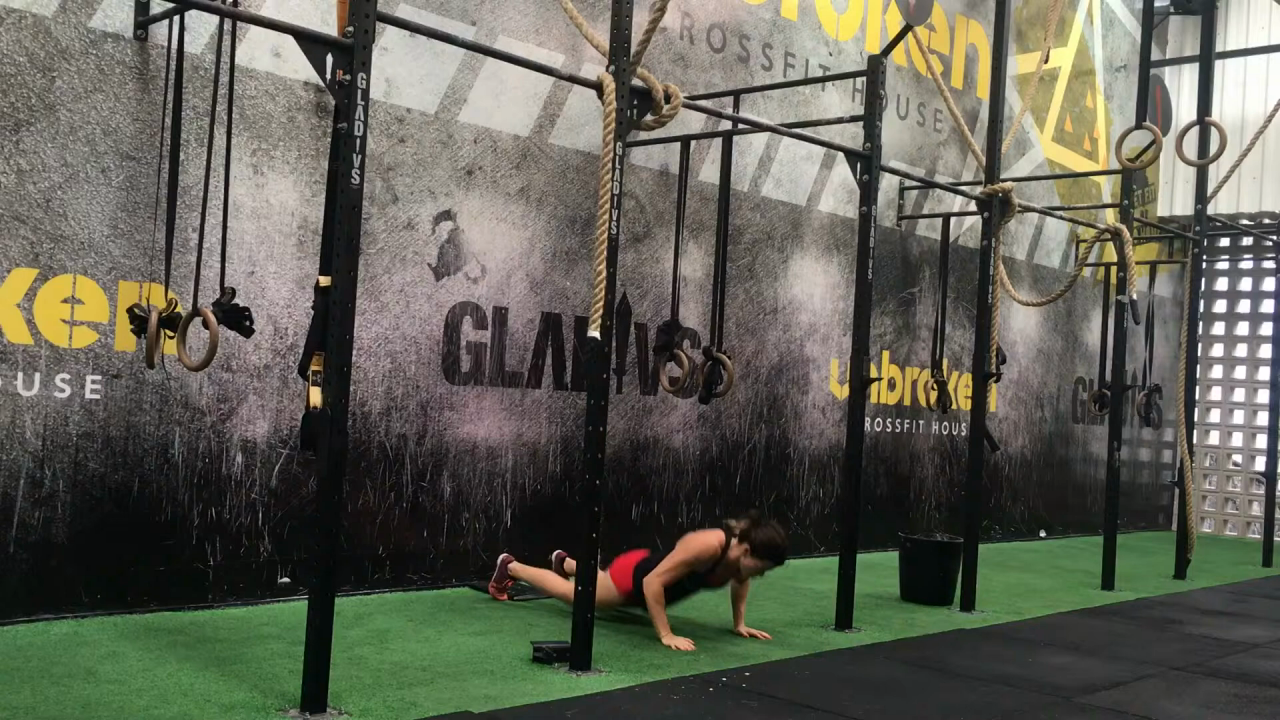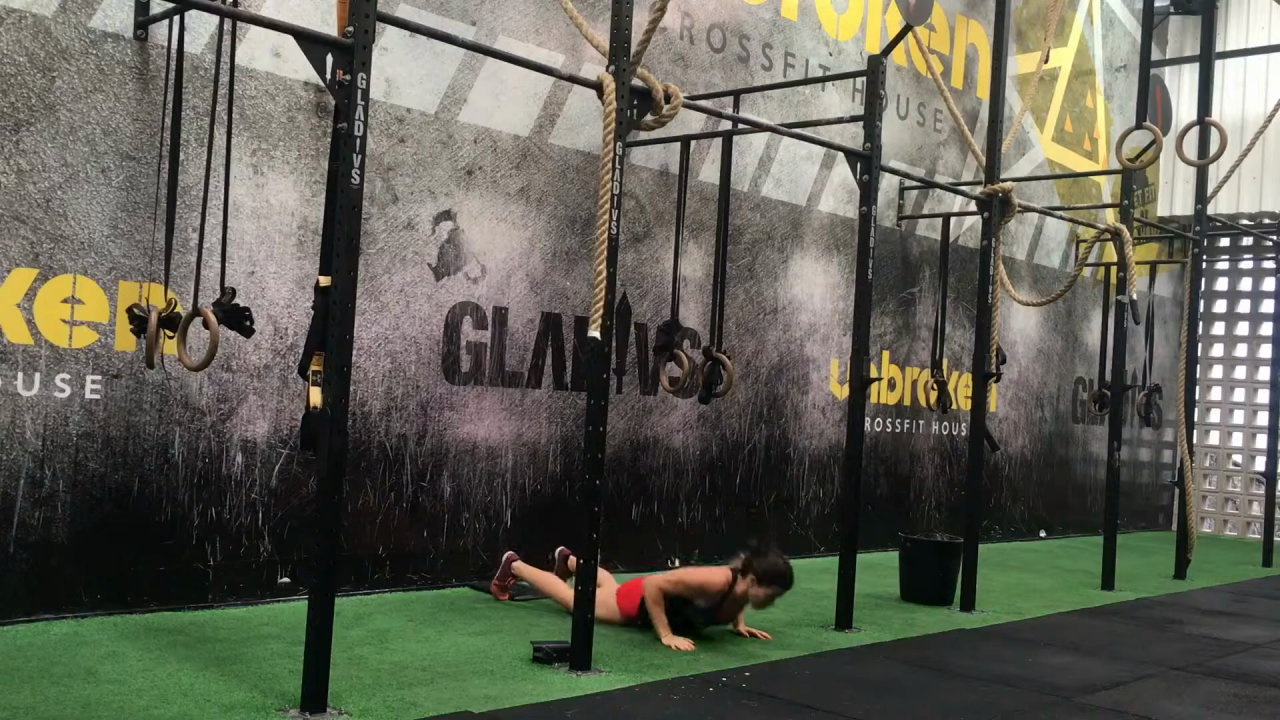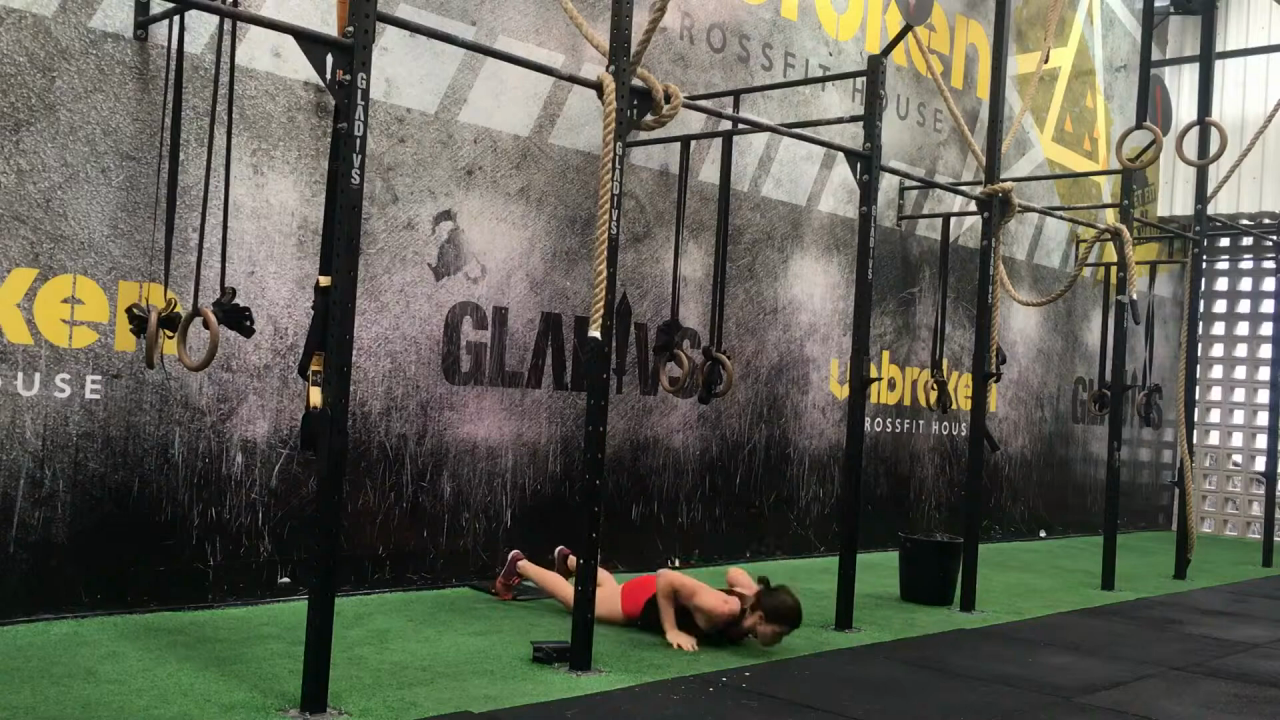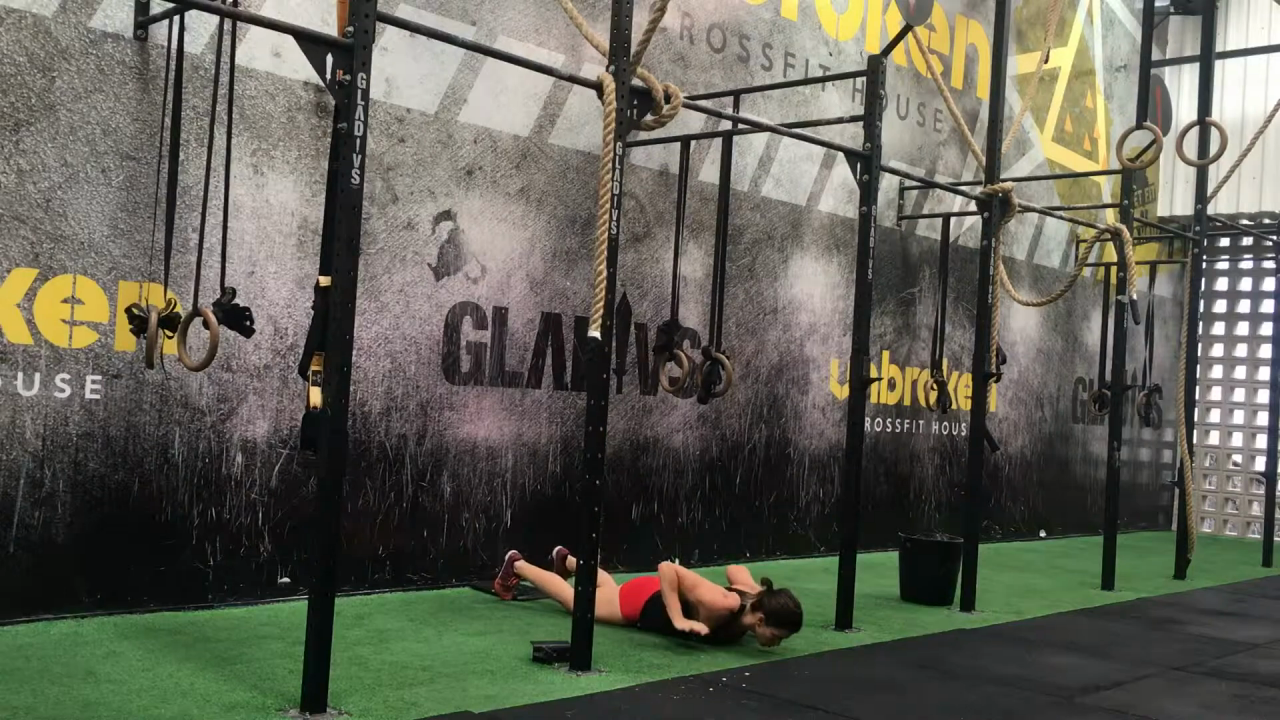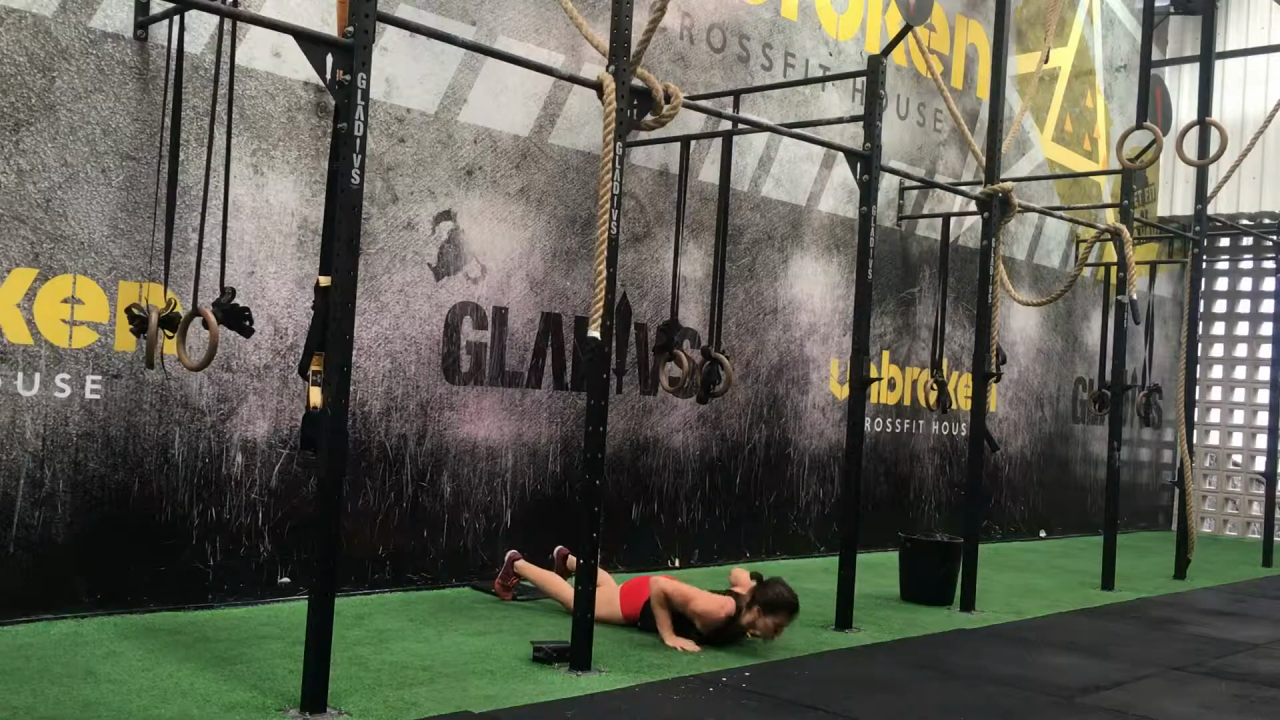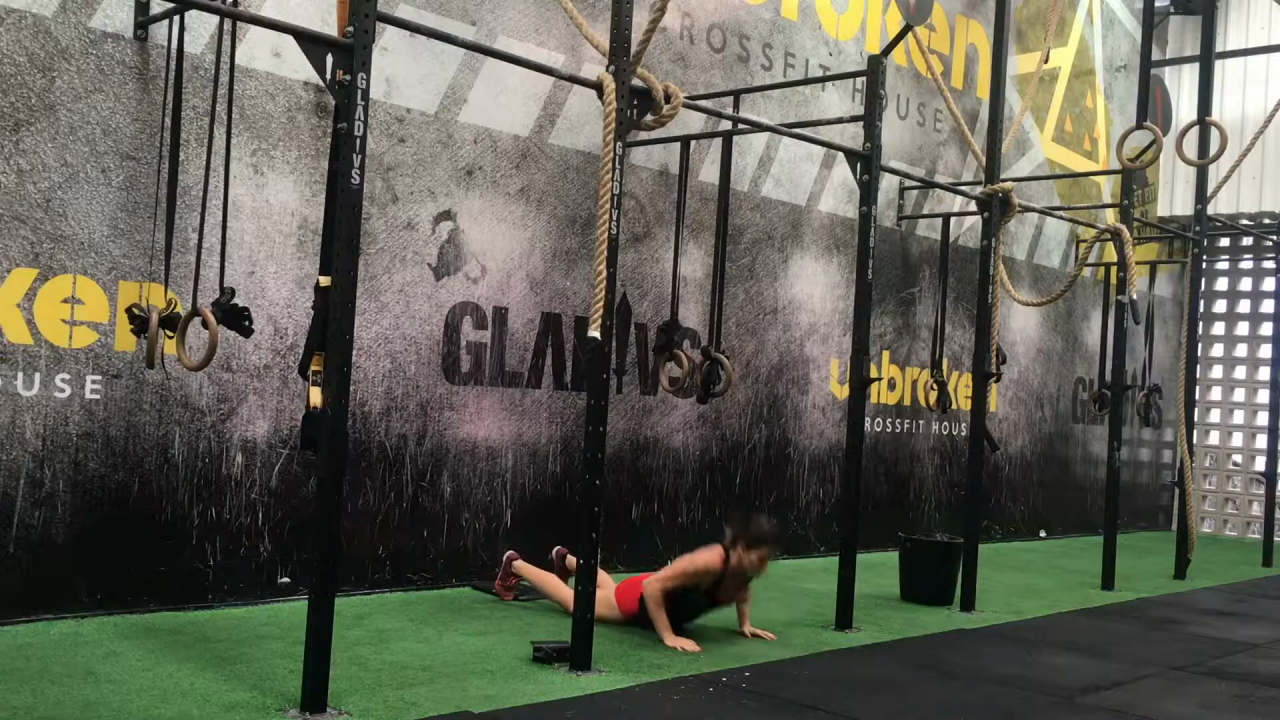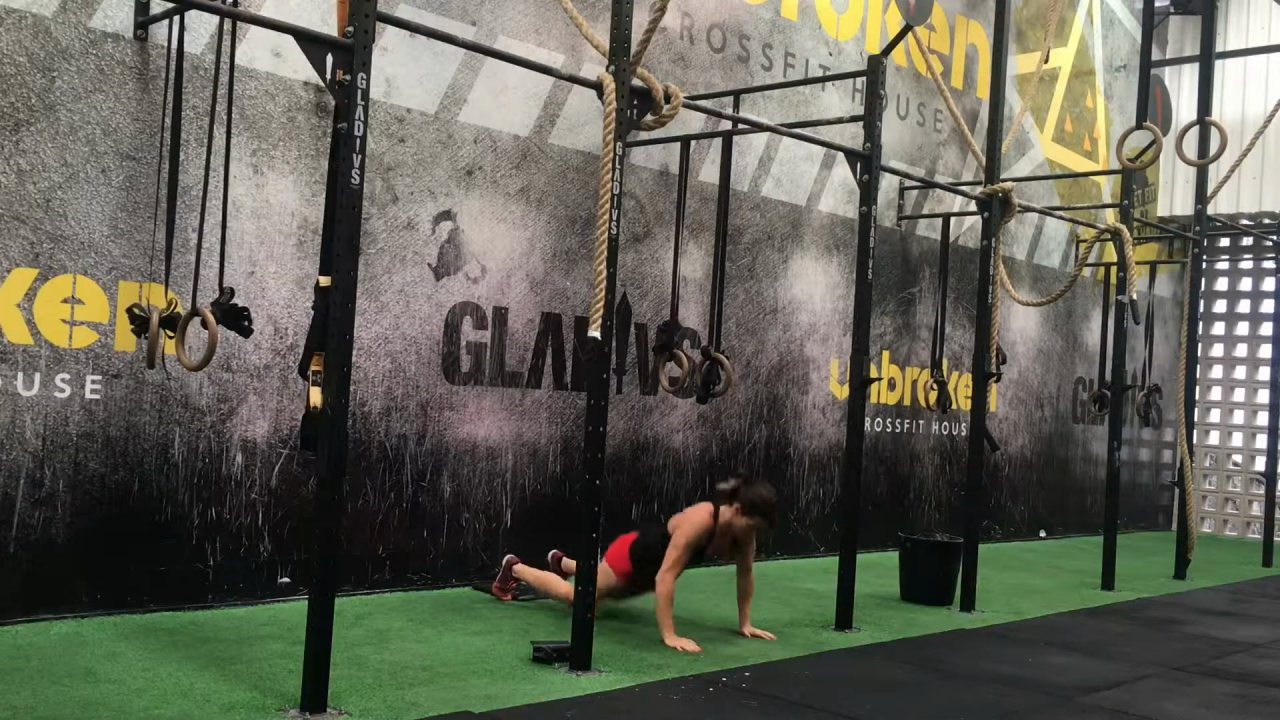
dt=0.2s
person 1, frame 1
left shoulder: (742, 552)
right shoulder: (708, 548)
left elbow: (739, 581)
right elbow: (653, 583)
left wrist: (739, 623)
right wrist: (666, 635)
left hip: (653, 576)
right hip: (633, 576)
left knee: (602, 582)
right knee: (569, 592)
left ankle: (564, 562)
right ankle: (510, 566)
person 1, frame 2
left shoulder: (745, 580)
right shoulder: (714, 583)
right elbow: (650, 583)
left wrist: (738, 620)
right wrist: (666, 635)
left hip: (663, 595)
right hip: (638, 602)
left knee: (612, 586)
right knee: (572, 599)
left ankle: (567, 559)
right ankle: (514, 565)
person 1, frame 3
left shoulder: (753, 599)
right shoulder: (722, 612)
left elbow: (734, 572)
right elbow: (663, 576)
left wrist: (743, 631)
right wrist: (672, 632)
left hip: (662, 598)
right hip: (642, 604)
left knee: (612, 585)
right knee: (575, 598)
left ankle: (567, 558)
right ankle: (520, 564)
person 1, frame 4
left shoulder: (755, 598)
right shoulder: (722, 607)
left elbow: (734, 569)
right elbow: (666, 568)
right wrist: (679, 619)
left hip: (660, 594)
right hip: (641, 605)
left knee: (610, 585)
right knee: (573, 599)
left ankle: (565, 559)
right ankle: (517, 564)
person 1, frame 5
left shoulder: (752, 597)
right shoulder: (718, 611)
left elbow: (735, 573)
right elbow: (657, 583)
left wrist: (745, 626)
right wrist: (669, 636)
left hip: (661, 597)
right hip: (641, 604)
left knee: (612, 586)
right knee: (574, 598)
left ankle: (566, 558)
right ankle: (517, 564)
person 1, frame 6
left shoulder: (745, 561)
right shoulder: (710, 562)
right elbow: (653, 588)
left wrist: (744, 623)
right wrist: (668, 636)
left hip: (657, 595)
right hip: (639, 601)
left knee: (607, 584)
right knee: (573, 601)
left ankle: (565, 558)
right ankle: (514, 565)
person 1, frame 7
left shoulder: (739, 522)
right shoulder: (700, 521)
left elbow: (745, 573)
right elbow: (666, 576)
left wrist: (745, 623)
right wrist: (669, 635)
left hip: (646, 561)
right hip: (631, 557)
left knee: (592, 577)
right knee: (569, 593)
left ankle: (561, 559)
right ankle: (514, 569)
